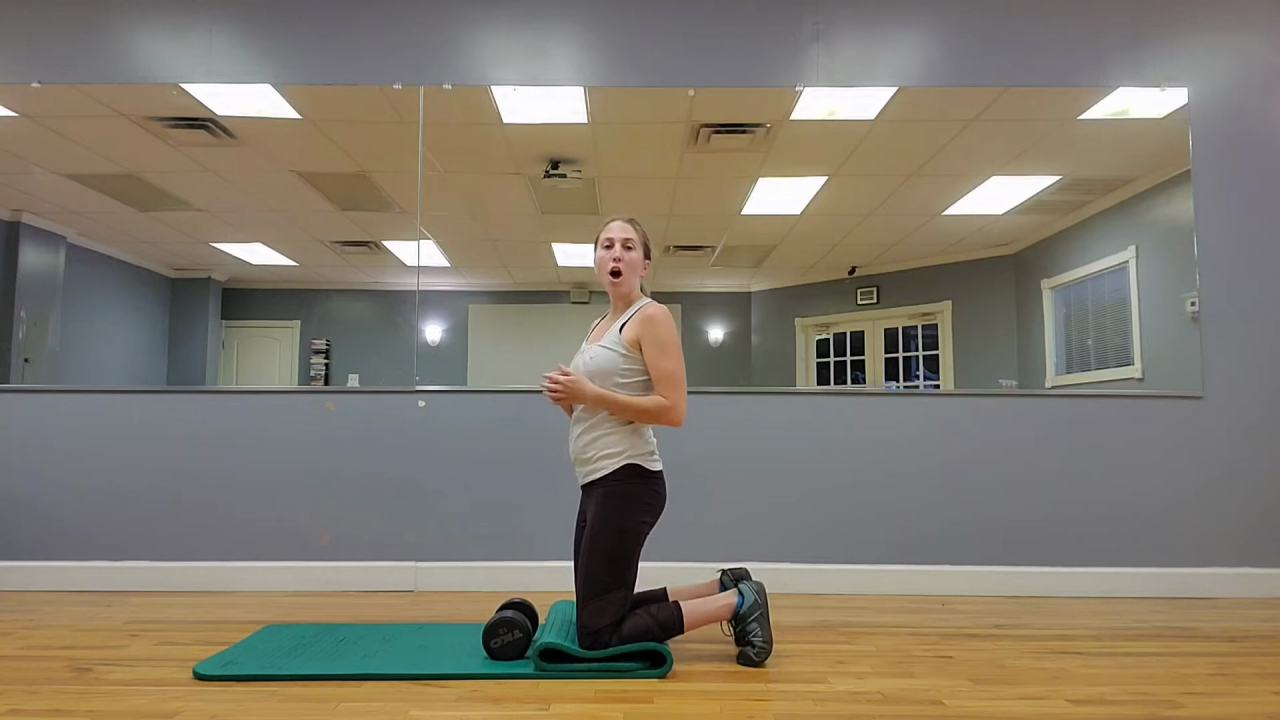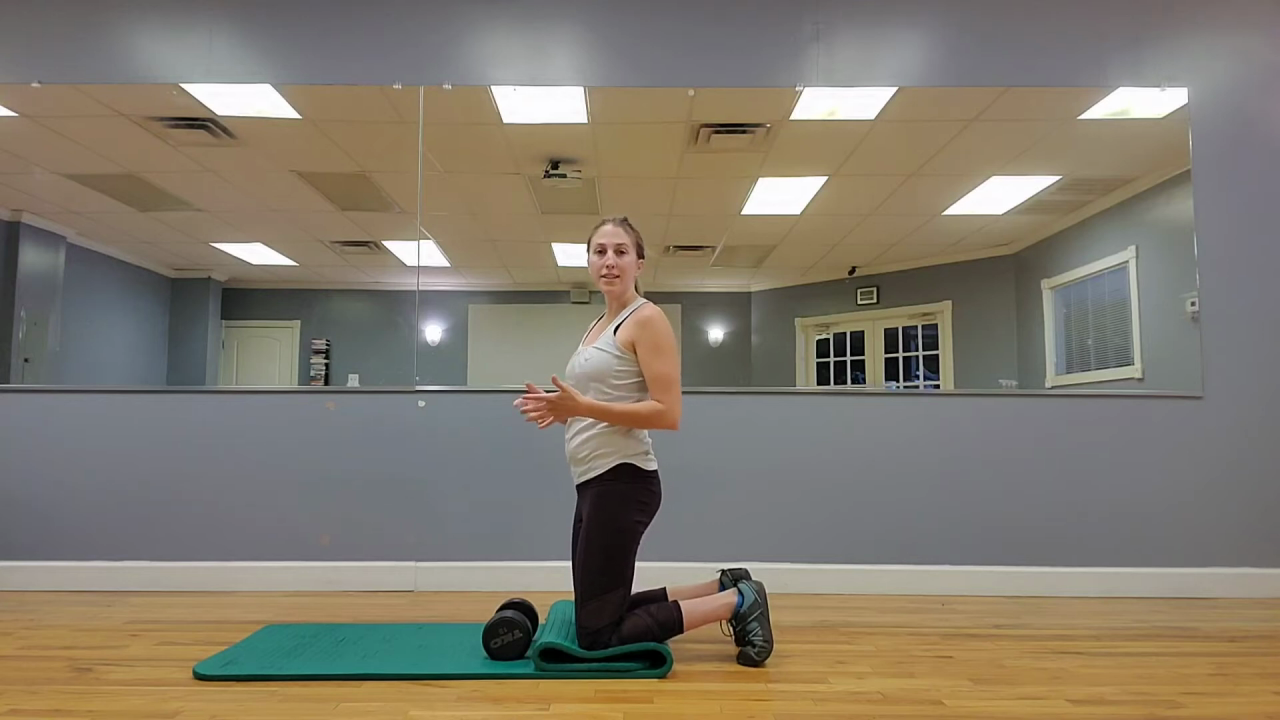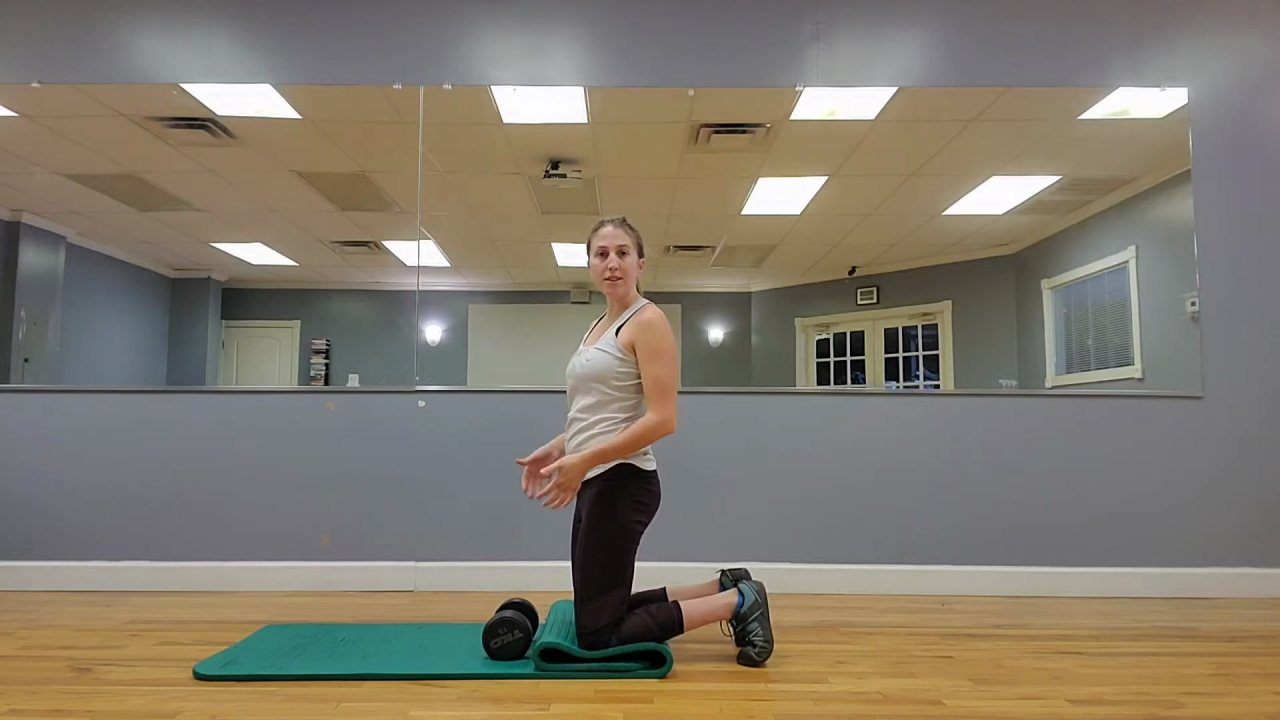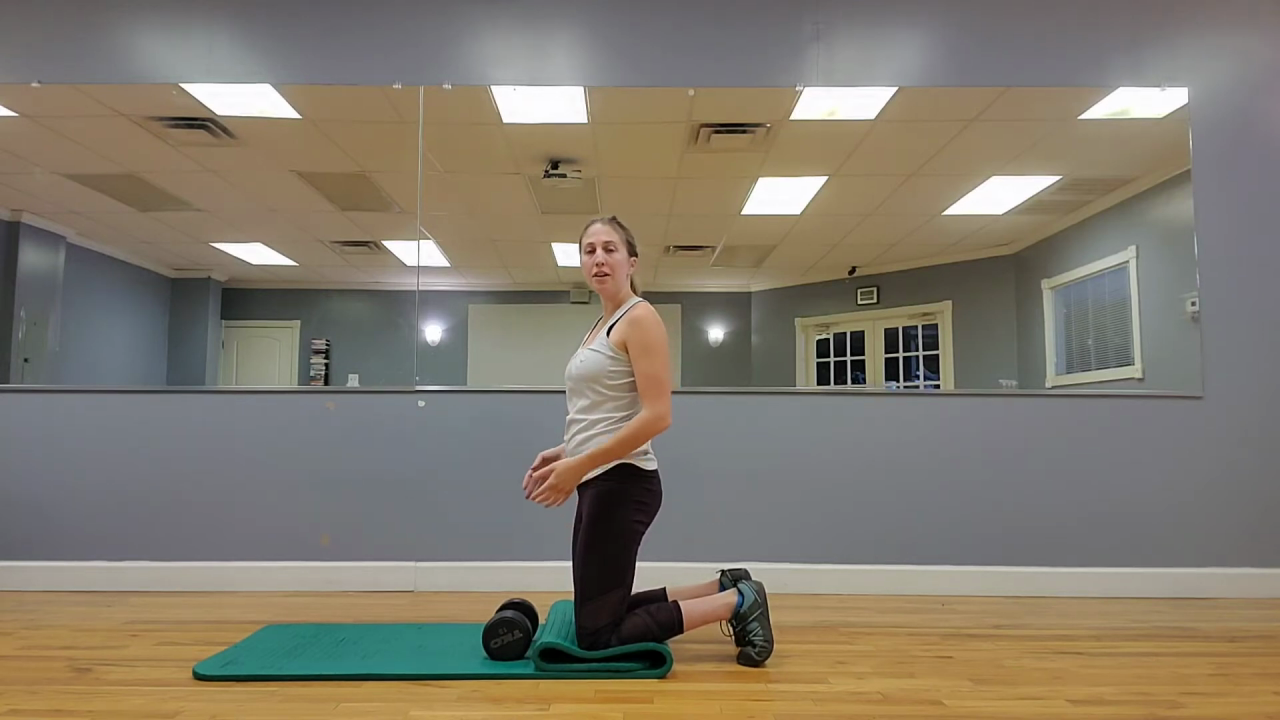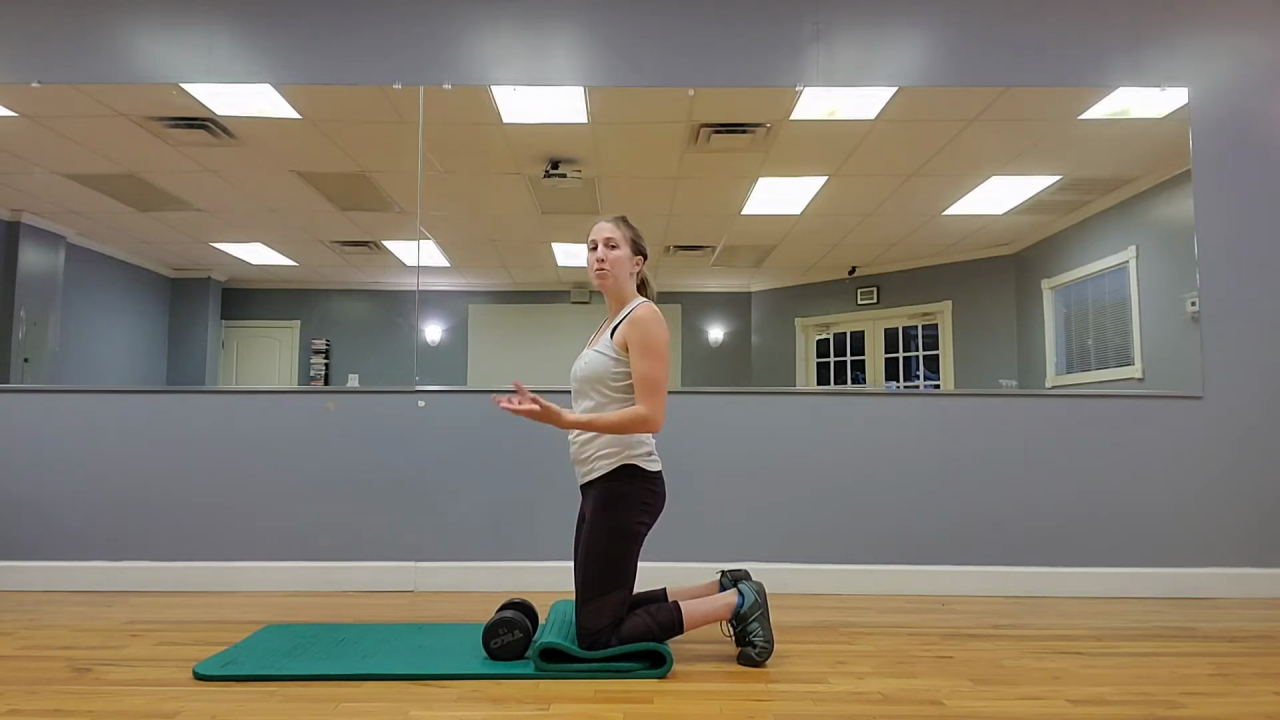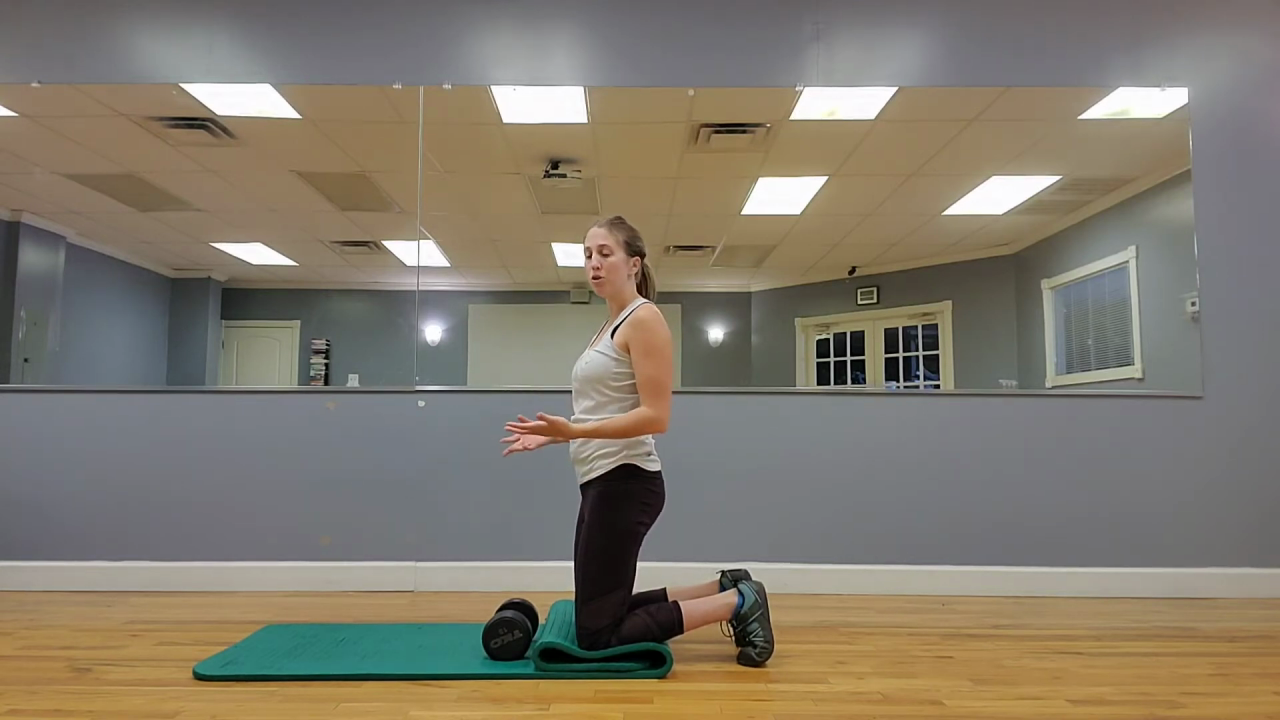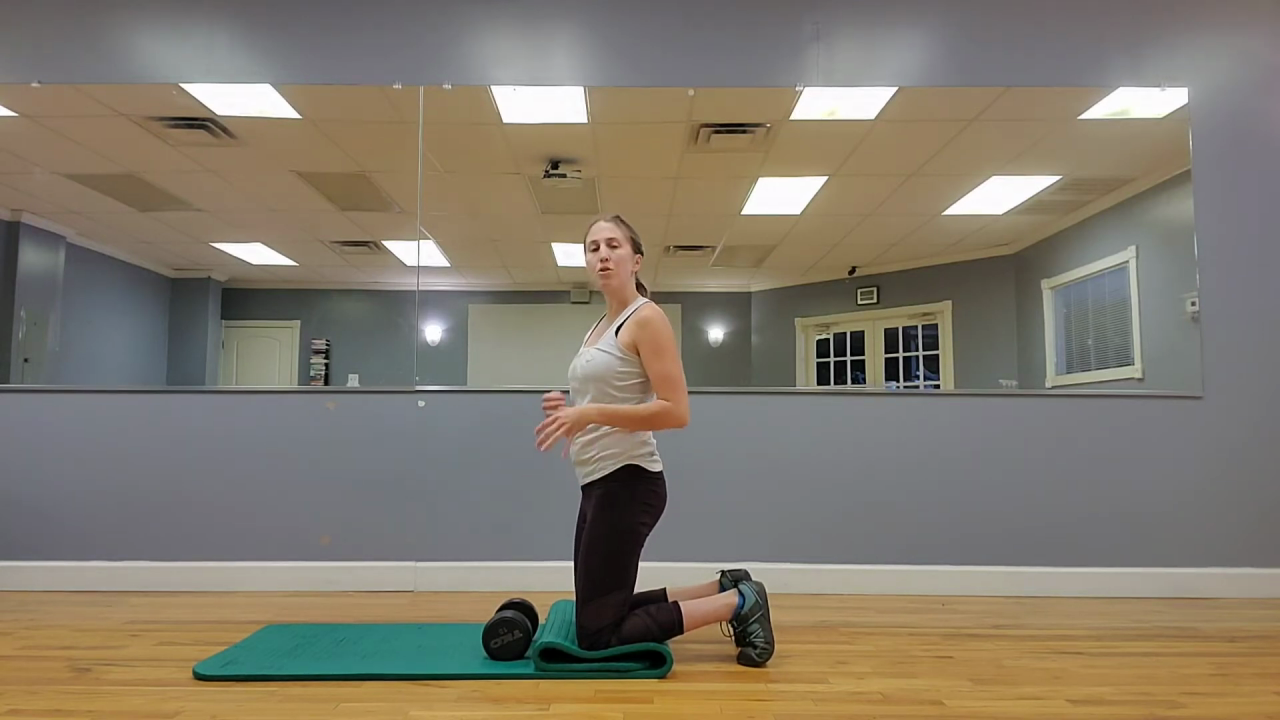
dt=0.7s
person 1, frame 1
left shoulder: (651, 317)
right shoulder: (600, 326)
left elbow: (672, 409)
left wrist: (592, 394)
right wrist: (567, 397)
left hip: (626, 483)
right hip: (600, 485)
left knee: (599, 634)
right knee: (604, 614)
left ankle: (737, 603)
right ankle: (725, 587)
person 1, frame 2
left shoulder: (647, 319)
right shoulder: (598, 326)
left elbow: (667, 413)
left wrist: (585, 407)
right wrist: (561, 409)
left hip: (622, 484)
right hip: (596, 485)
left knee: (598, 634)
right knee: (601, 615)
left ankle: (737, 602)
right ankle: (724, 588)
person 1, frame 3
left shoulder: (647, 321)
right shoulder: (598, 327)
left elbow: (662, 420)
left wrist: (581, 462)
right wrist: (558, 448)
left hip: (620, 485)
right hip: (598, 486)
left knee: (597, 634)
right knee: (602, 615)
left ankle: (737, 602)
right ankle: (723, 588)
person 1, frame 4
left shoulder: (640, 318)
right shoulder: (600, 326)
left elbow: (656, 416)
left wrist: (578, 467)
right wrist: (561, 452)
left hip: (621, 485)
right hip: (600, 486)
left knee: (597, 633)
right knee: (602, 614)
left ankle: (737, 602)
right ankle: (723, 588)
person 1, frame 5
left shoulder: (643, 318)
right shoulder: (609, 324)
left elbow: (649, 416)
left wrist: (566, 420)
right wrist: (549, 412)
left hip: (625, 485)
right hip: (603, 485)
left knee: (598, 634)
right knee: (603, 615)
left ankle: (736, 602)
right ankle: (724, 590)
person 1, frame 6
left shoulder: (644, 319)
right shoulder: (610, 326)
left elbow: (654, 416)
left wrist: (573, 430)
right wrist: (554, 434)
left hip: (623, 484)
right hip: (604, 483)
left knee: (597, 633)
right knee: (603, 614)
left ankle: (736, 602)
right ankle: (724, 589)
person 1, frame 7
left shoulder: (646, 318)
right shoulder: (600, 327)
left elbow: (675, 411)
left wrist: (591, 414)
right wrist: (570, 412)
left hip: (626, 484)
right hip: (601, 485)
left knee: (598, 634)
right knee: (606, 613)
left ankle: (737, 602)
right ankle: (726, 589)
